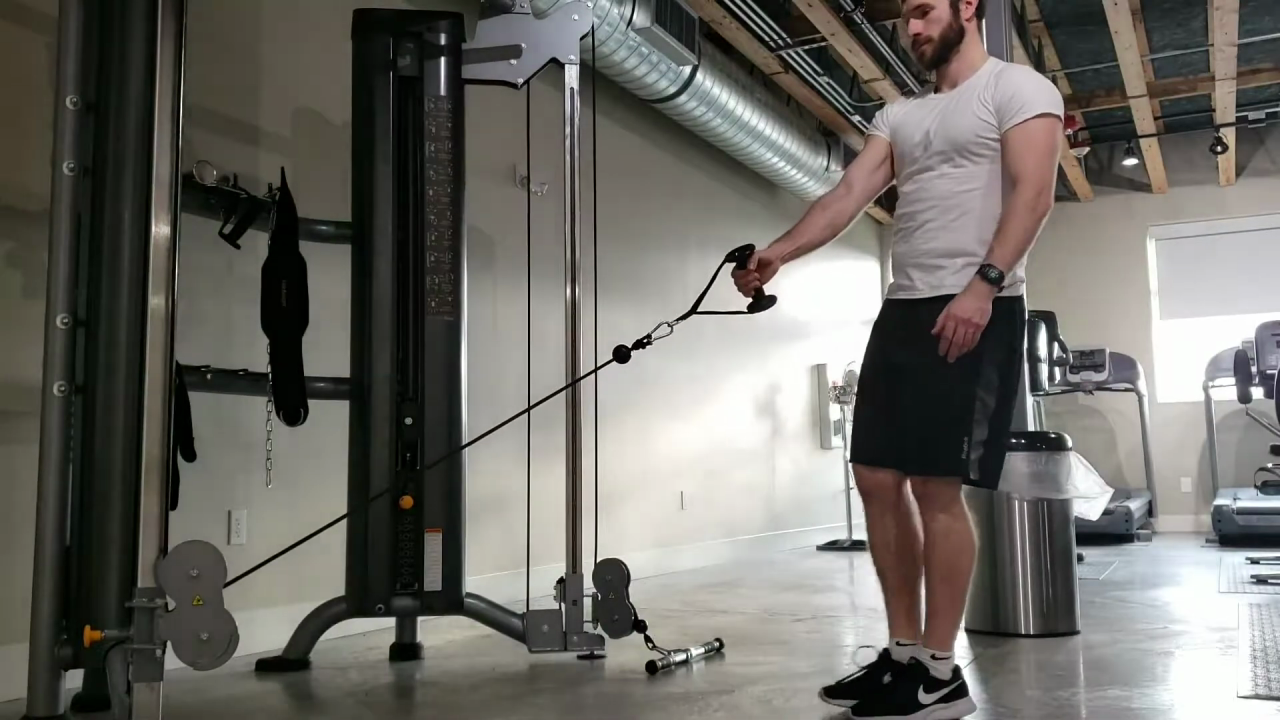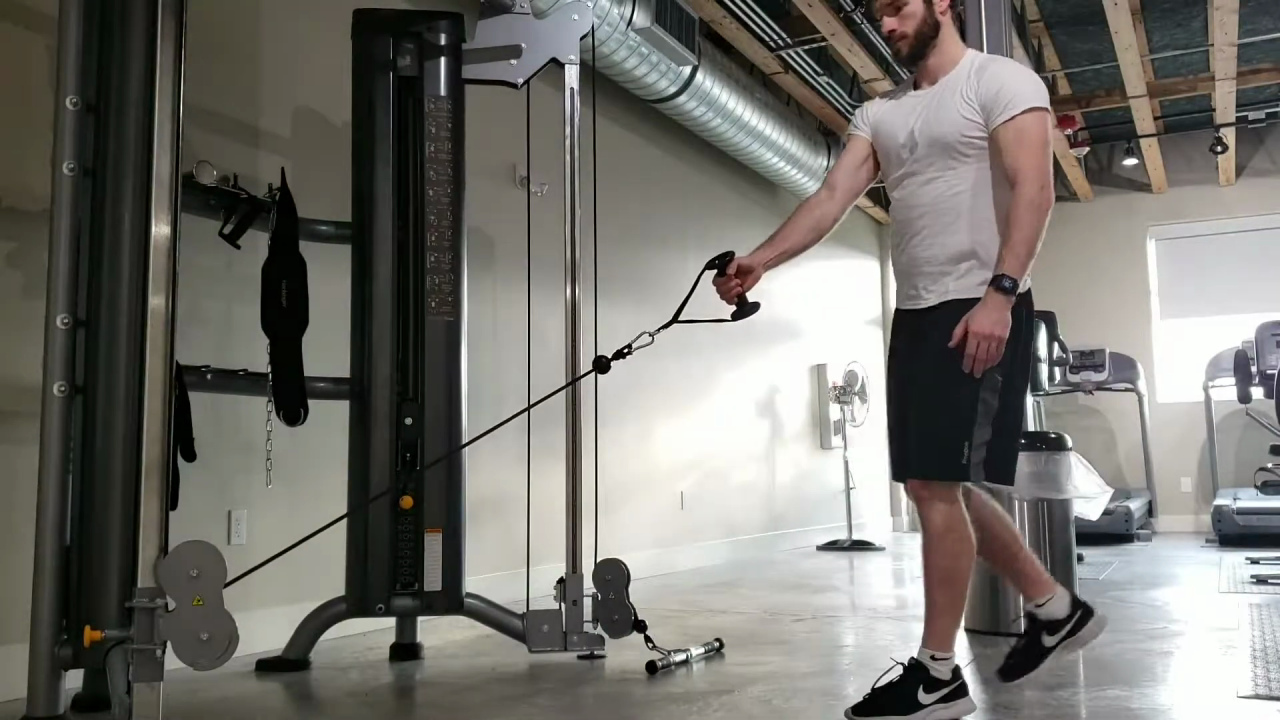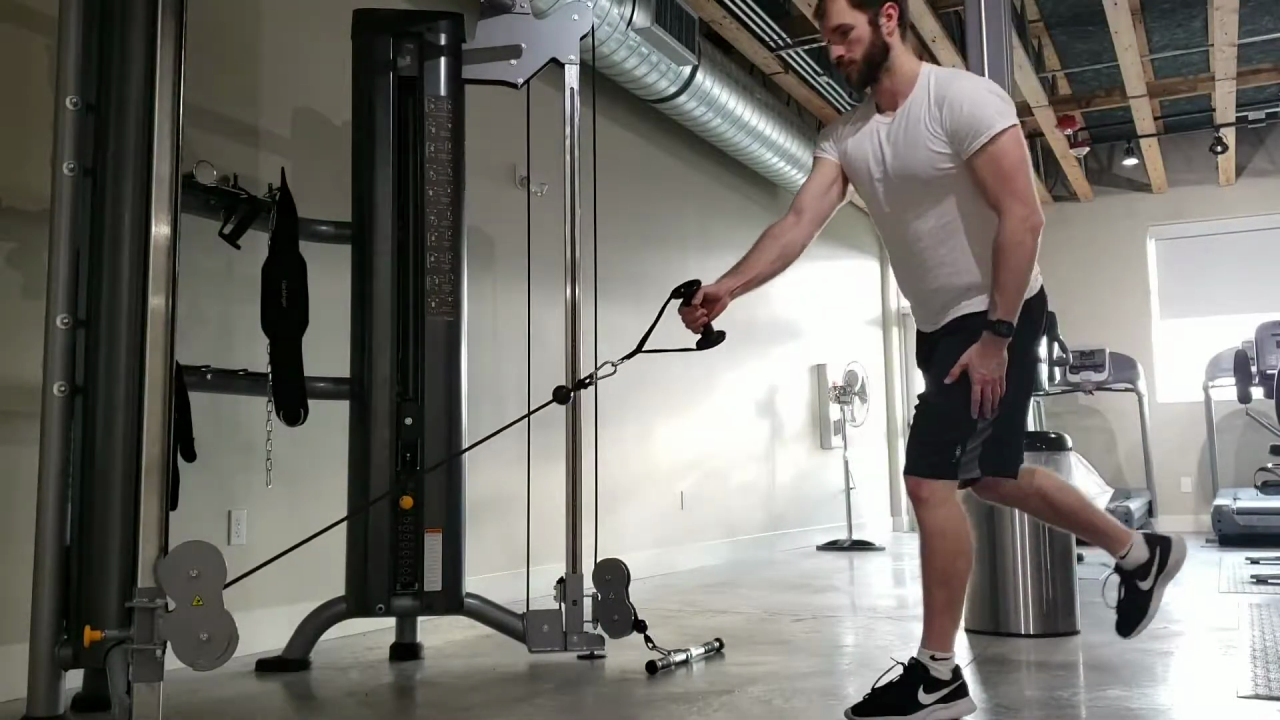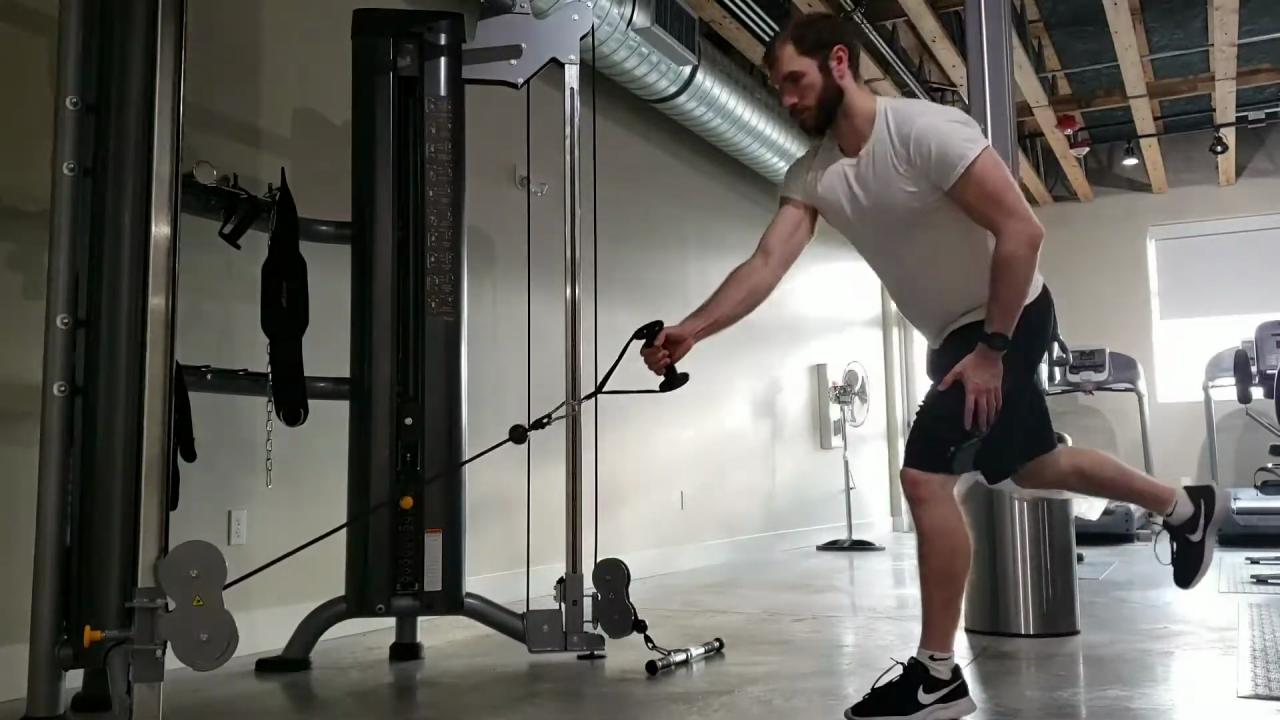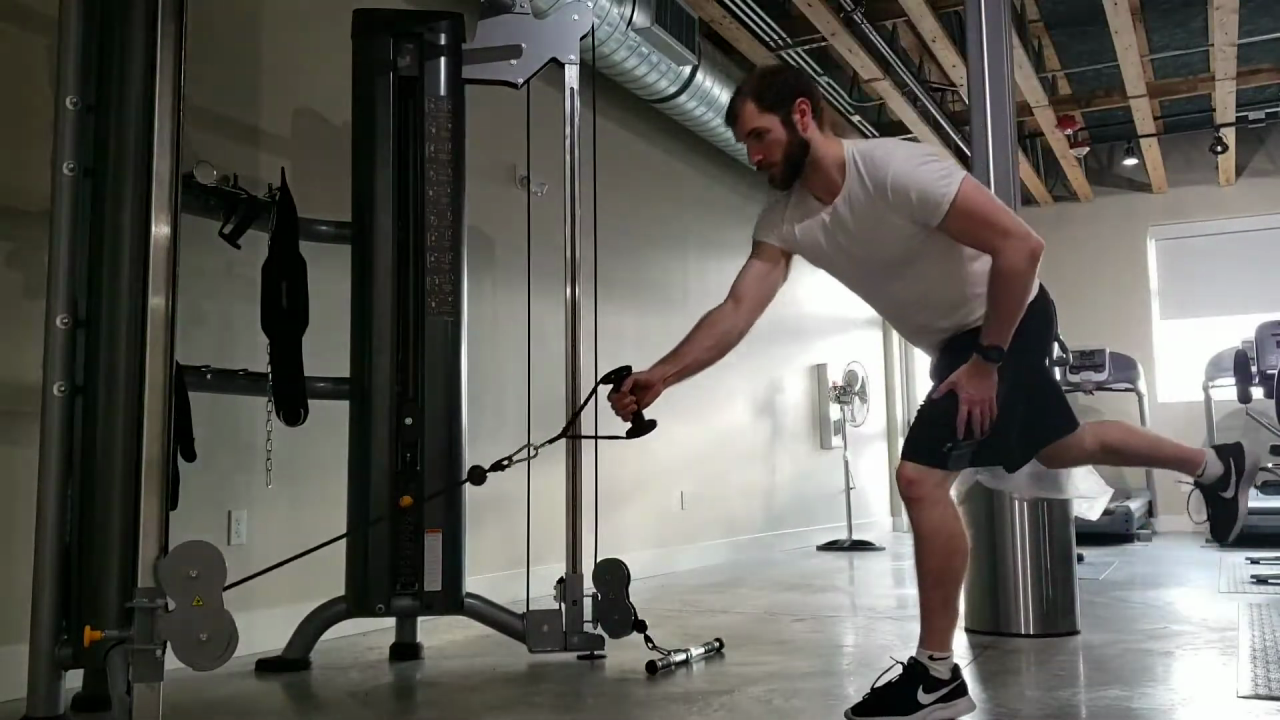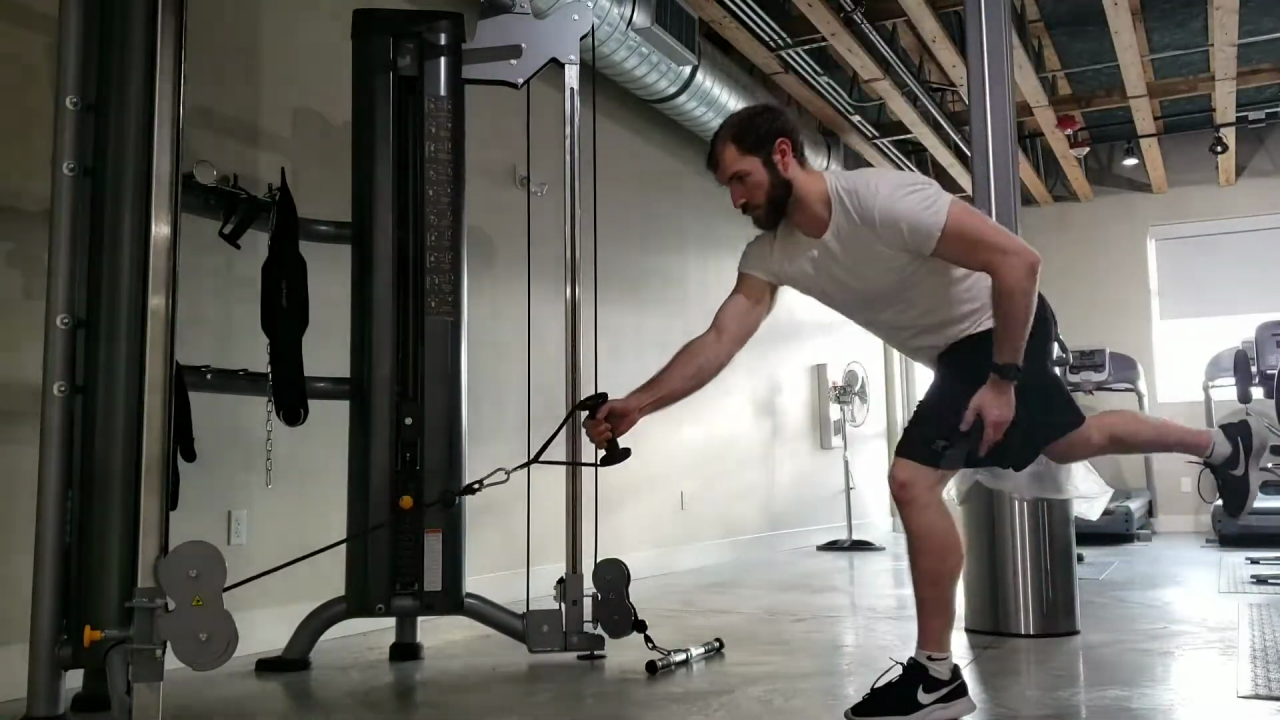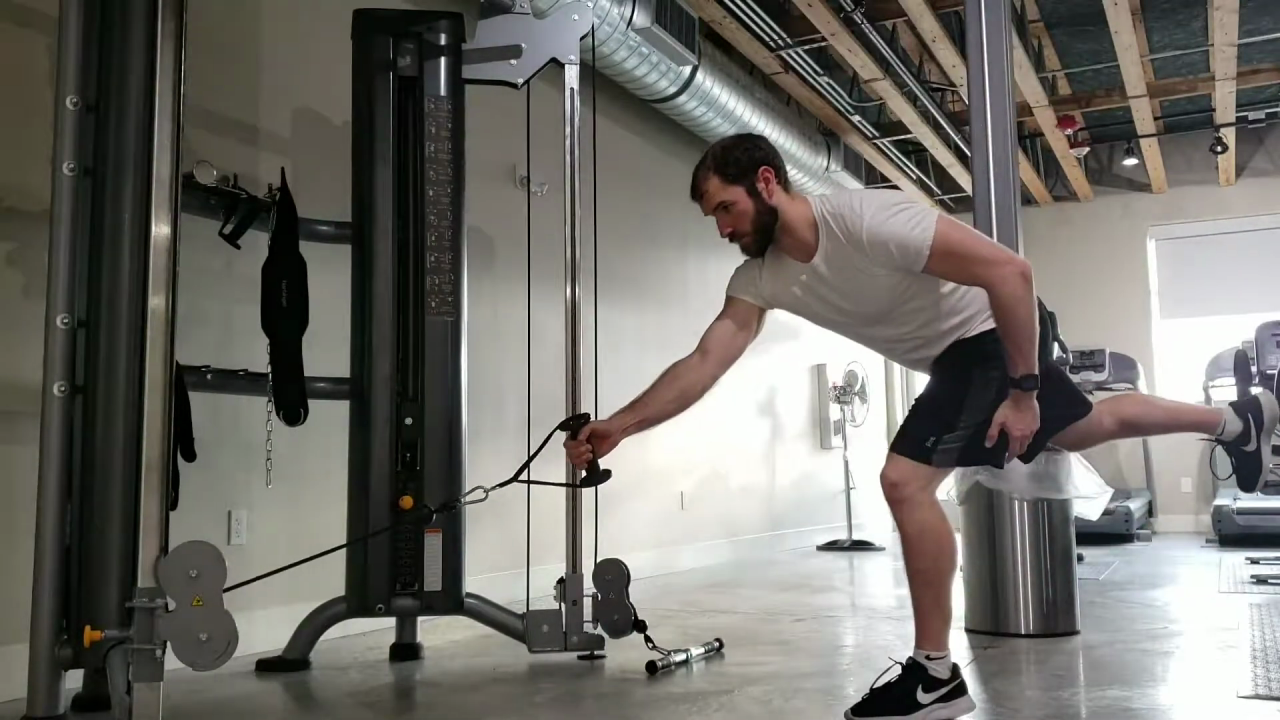
dt=0.4s
person 1, frame 1
left shoulder: (1019, 88)
right shoulder: (899, 114)
left elbow: (1033, 192)
right elbow: (848, 194)
left wrist: (985, 283)
right wrist: (776, 254)
left hip: (973, 312)
right hip: (901, 310)
left knee: (937, 487)
right knee: (877, 479)
right ankle: (903, 653)
person 1, frame 2
left shoulder: (1000, 80)
right shoulder: (880, 110)
left elbow: (1033, 189)
right elbow: (833, 196)
left wrist: (999, 291)
right wrist: (762, 260)
left hip: (979, 313)
right hip: (914, 315)
left knee: (938, 487)
right knee: (932, 487)
right ankle: (1056, 609)
person 1, frame 3
left shoulder: (963, 99)
right shoulder: (845, 135)
left elbow: (1023, 216)
right elbow: (800, 220)
left wrist: (997, 334)
right wrist: (727, 288)
left hip: (993, 319)
right hip: (937, 326)
left knee: (931, 480)
right knee: (989, 475)
right ankle: (1140, 554)
person 1, frame 4
left shoulder: (926, 130)
right shoulder: (810, 175)
left elbow: (1021, 232)
right elbow: (765, 264)
left wrist: (993, 348)
right wrist: (692, 330)
left hip: (1005, 319)
right hip: (954, 334)
left knee: (925, 476)
right knee: (1034, 465)
right ankle: (1186, 508)
person 1, frame 5
left shoulder: (897, 170)
right shoulder: (784, 221)
left elbow: (1021, 246)
right elbow: (737, 309)
left wrist: (987, 359)
right wrist: (661, 376)
left hip: (1006, 322)
right hip: (956, 340)
left knee: (920, 476)
right knee: (1063, 447)
right ankle: (1214, 467)
person 1, frame 6
left shoulder: (884, 199)
right shoulder: (770, 255)
left elbow: (1018, 260)
right elbow: (718, 342)
left wrist: (1003, 381)
right wrist: (636, 406)
left hip: (1000, 331)
right hip: (956, 350)
left knee: (912, 479)
right knee: (1074, 442)
right ankle: (1223, 446)
person 1, frame 7
left shoulder: (869, 219)
right shoulder: (759, 279)
left elbow: (1011, 272)
right elbow: (703, 364)
left wrist: (1021, 391)
right wrist: (617, 427)
left hip: (996, 332)
right hip: (955, 352)
left knee: (905, 478)
right knee: (1085, 427)
